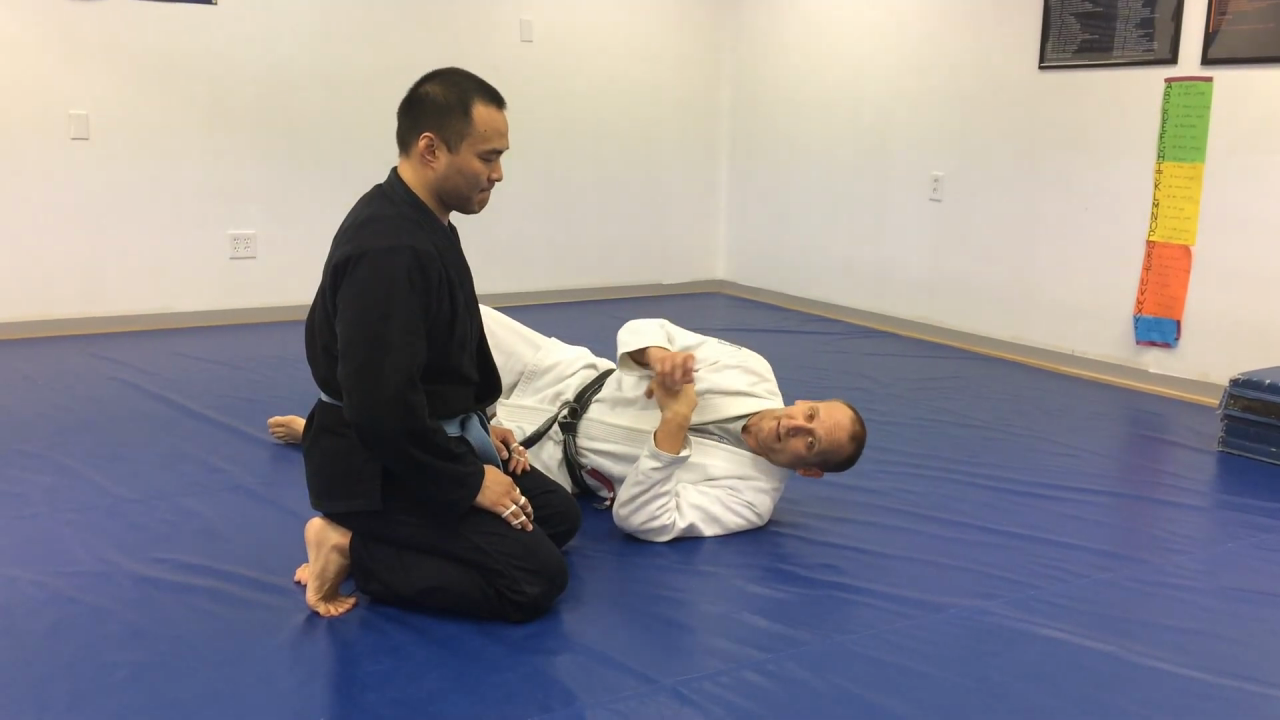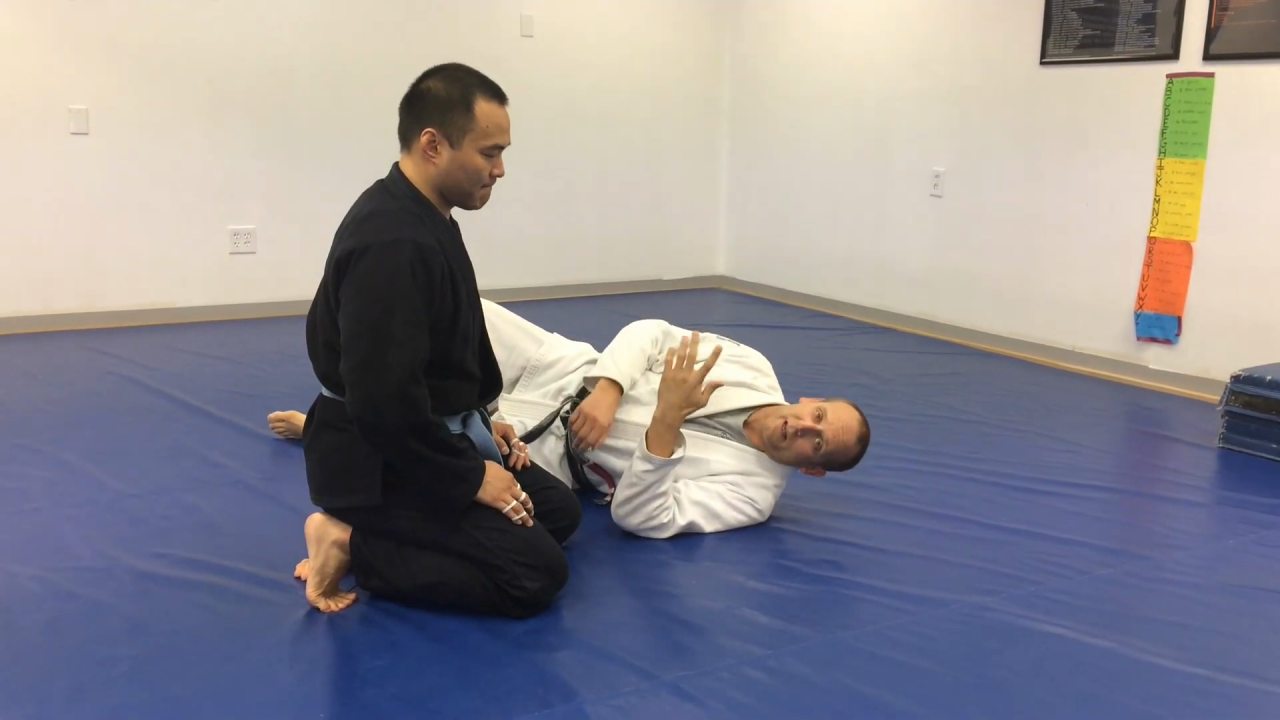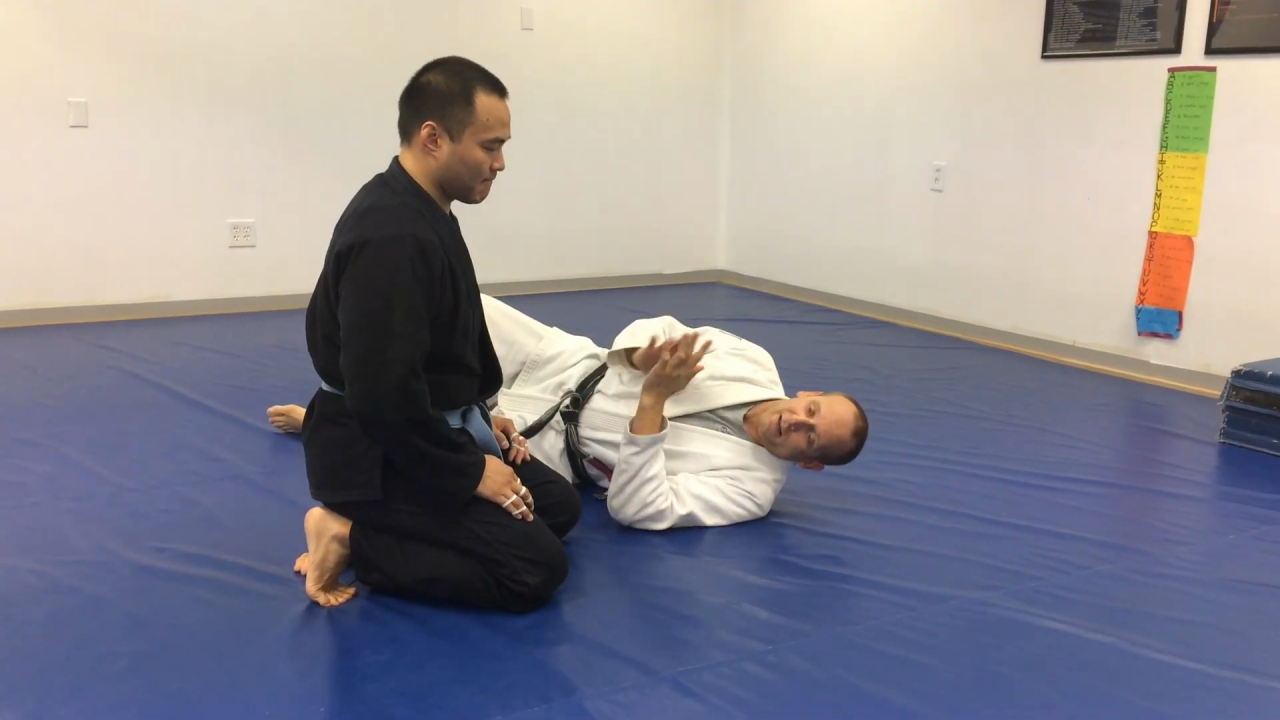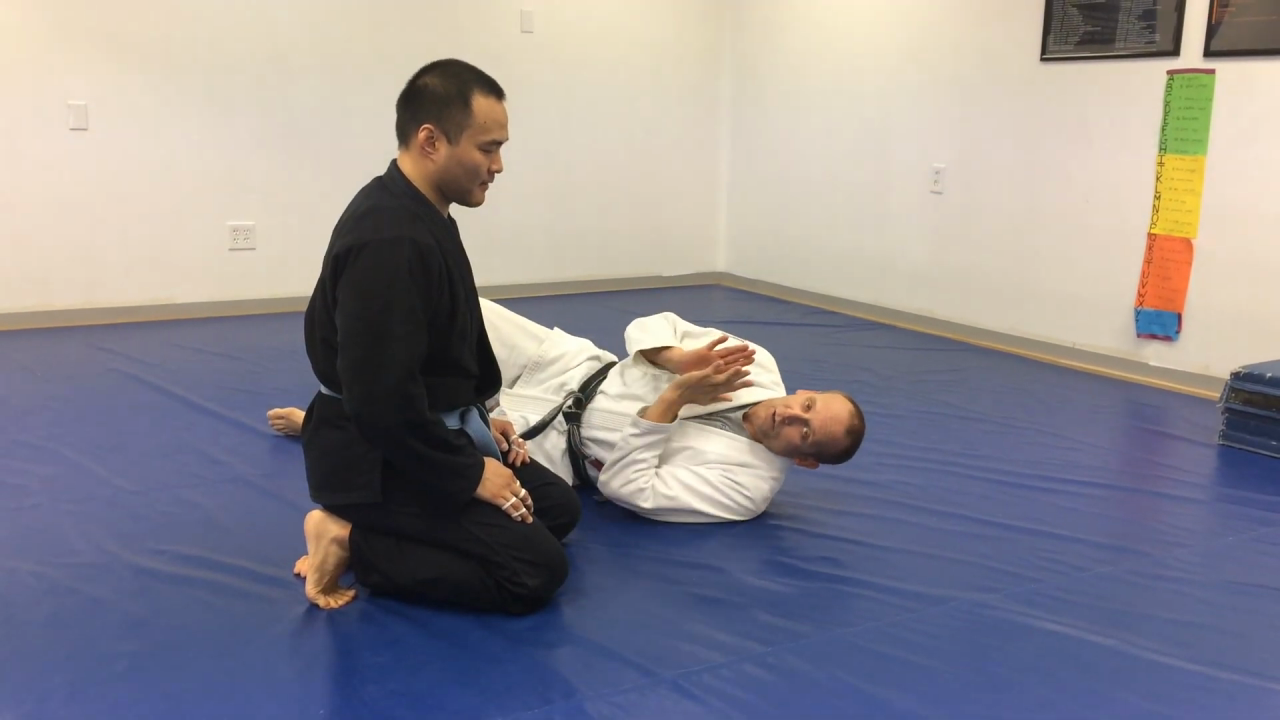
dt=0.5s
person 1, frame 1
left shoulder: (751, 495)
right shoulder: (752, 373)
left elbow: (641, 518)
right elbow: (637, 332)
left wrist: (674, 424)
right wrist: (660, 353)
left hip: (553, 455)
right hip: (574, 375)
person 1, frame 2
left shoulder: (752, 492)
right shoulder: (752, 367)
left elbow: (640, 515)
right elbow: (650, 335)
left wrist: (668, 419)
right wrist: (608, 388)
left hip: (554, 449)
right hip: (572, 372)
person 1, frame 3
left shoulder: (751, 487)
right shoulder: (754, 362)
left elbow: (634, 508)
right elbow: (656, 328)
left wrist: (652, 402)
right wrist: (647, 355)
left hip: (553, 444)
right hip: (578, 366)
person 1, frame 4
left shoulder: (747, 485)
right shoulder: (757, 364)
left elbow: (626, 486)
right elbow: (653, 326)
left wrist: (675, 399)
right wrist: (680, 359)
left hip: (555, 443)
right hip: (581, 369)
person 2, frame 1
left shoulder: (422, 222)
right shoulder: (387, 250)
right elbow: (381, 406)
left wrist: (476, 430)
right wrist: (468, 481)
left hip: (430, 440)
right hip: (377, 462)
left knee: (557, 516)
right knee: (535, 578)
left ankle: (376, 537)
right ankle: (353, 549)
person 2, frame 2
left shoulder: (425, 217)
right shoulder: (390, 244)
right elbow: (383, 401)
left wrist: (477, 423)
right wrist: (468, 476)
left hip: (430, 434)
right hip: (378, 458)
left knee: (558, 511)
right knee: (535, 574)
left ankle: (385, 533)
right ankle: (353, 545)
person 2, frame 3
left shoulder: (422, 211)
right shoulder: (390, 238)
right elbow: (383, 395)
left wrist: (477, 420)
right wrist: (468, 471)
left hip: (429, 429)
right hip: (377, 452)
left knee: (558, 507)
right knee: (535, 568)
left ankle: (375, 527)
right ankle: (353, 540)
person 2, frame 4
left shoulder: (422, 214)
right shoulder: (387, 241)
right elbow: (380, 400)
left wrist: (476, 421)
right wrist: (467, 474)
left hip: (430, 432)
right hip: (379, 454)
left knee: (557, 509)
right knee: (535, 570)
left ankle: (370, 530)
right ankle: (352, 543)
